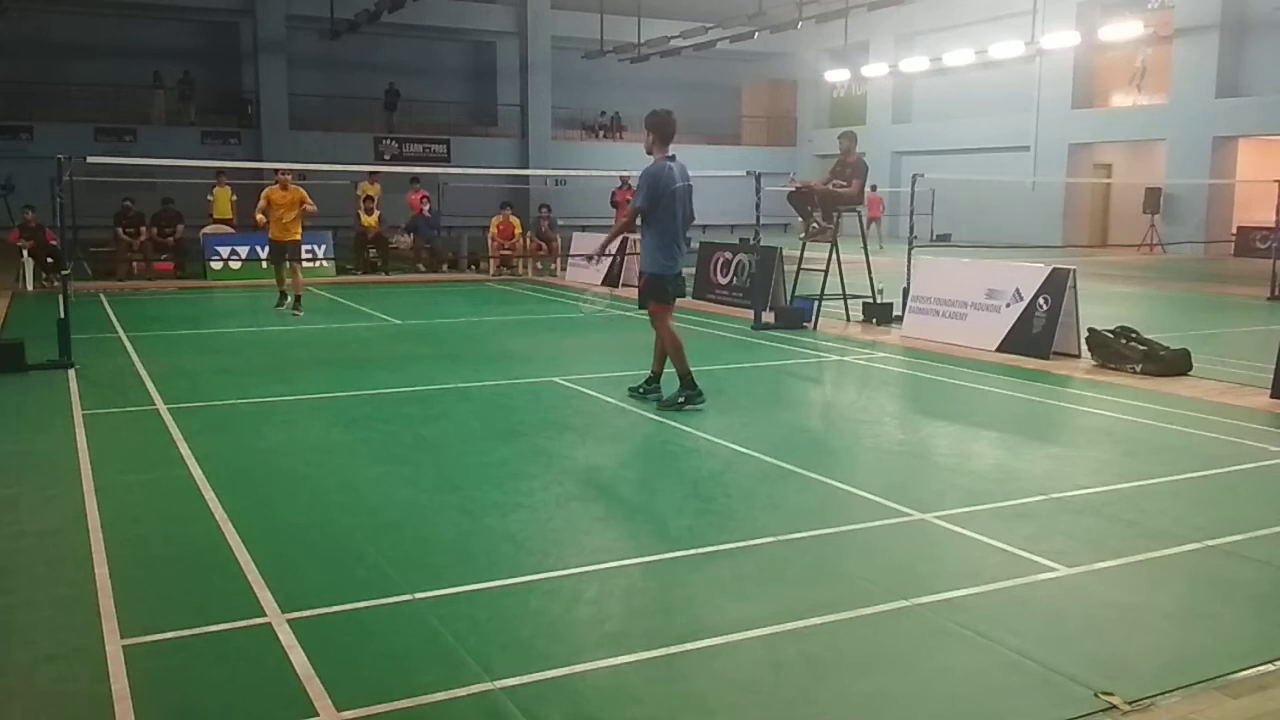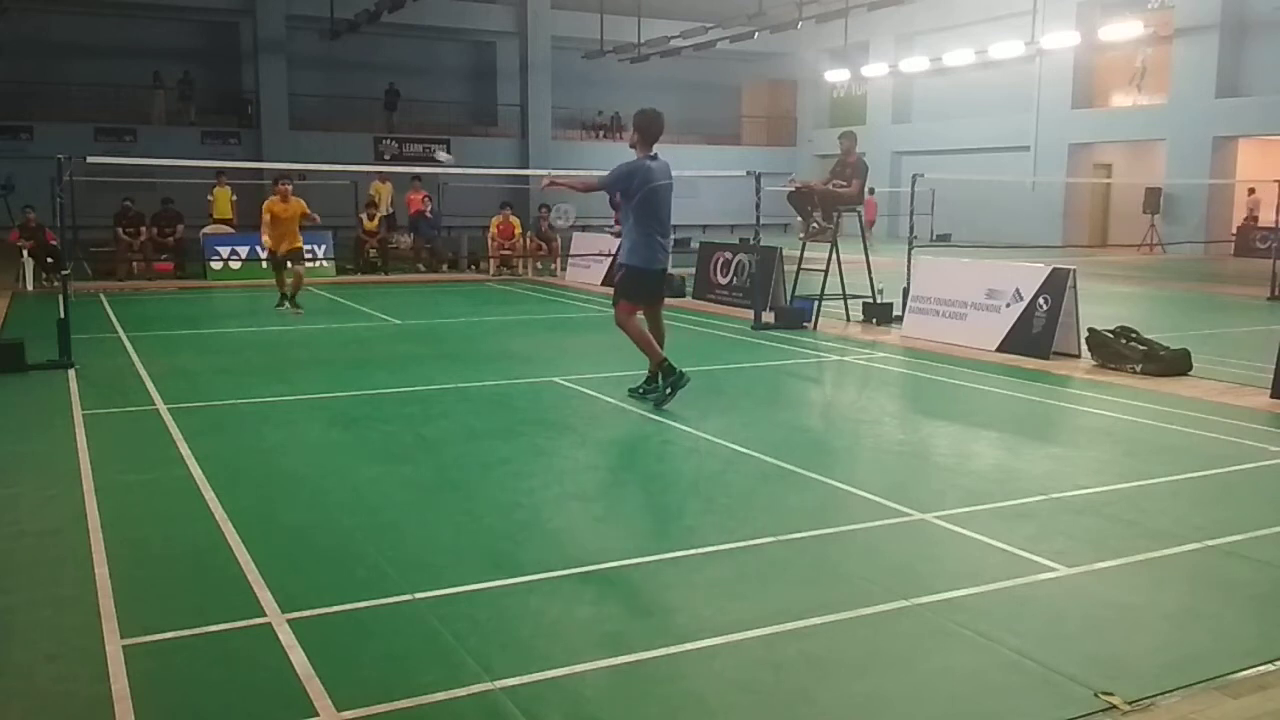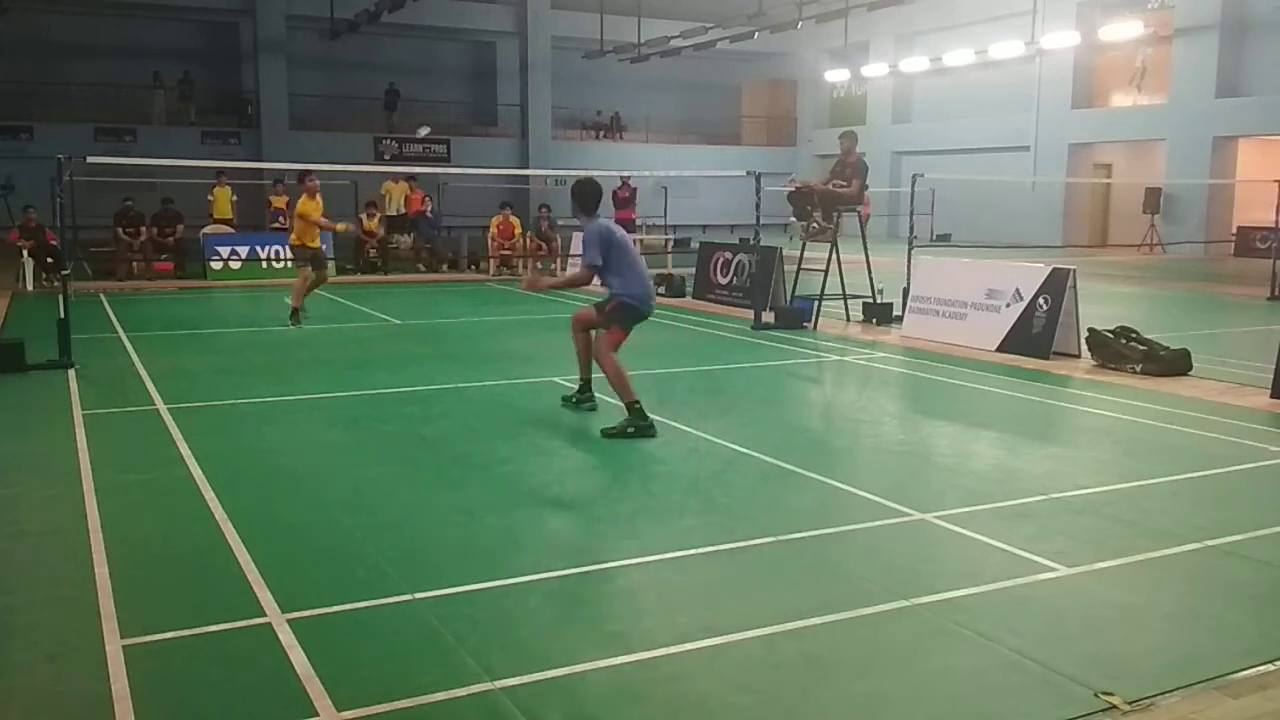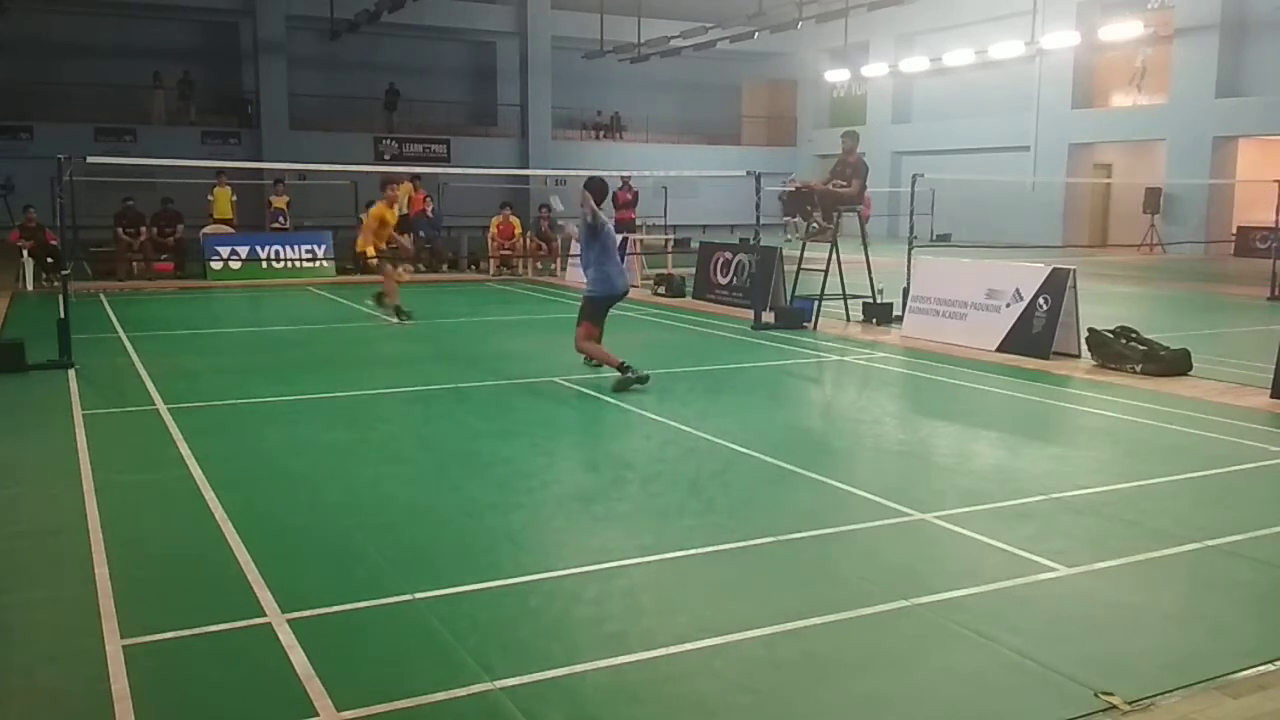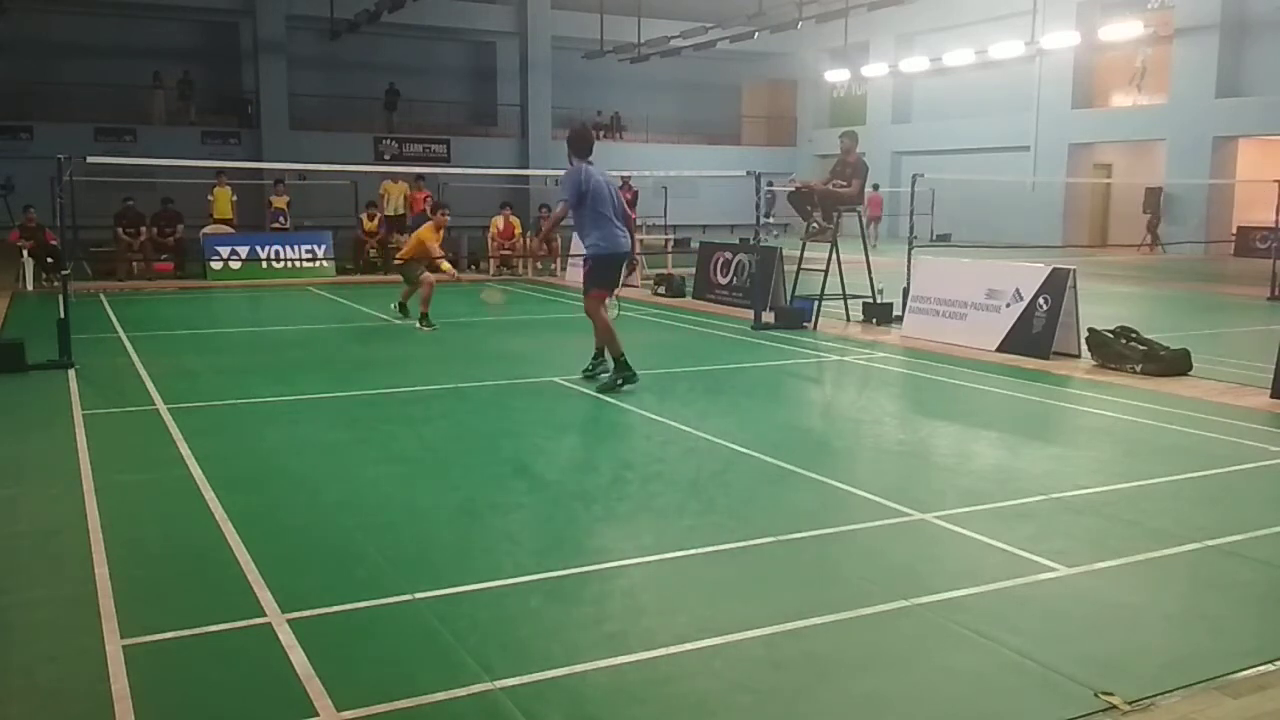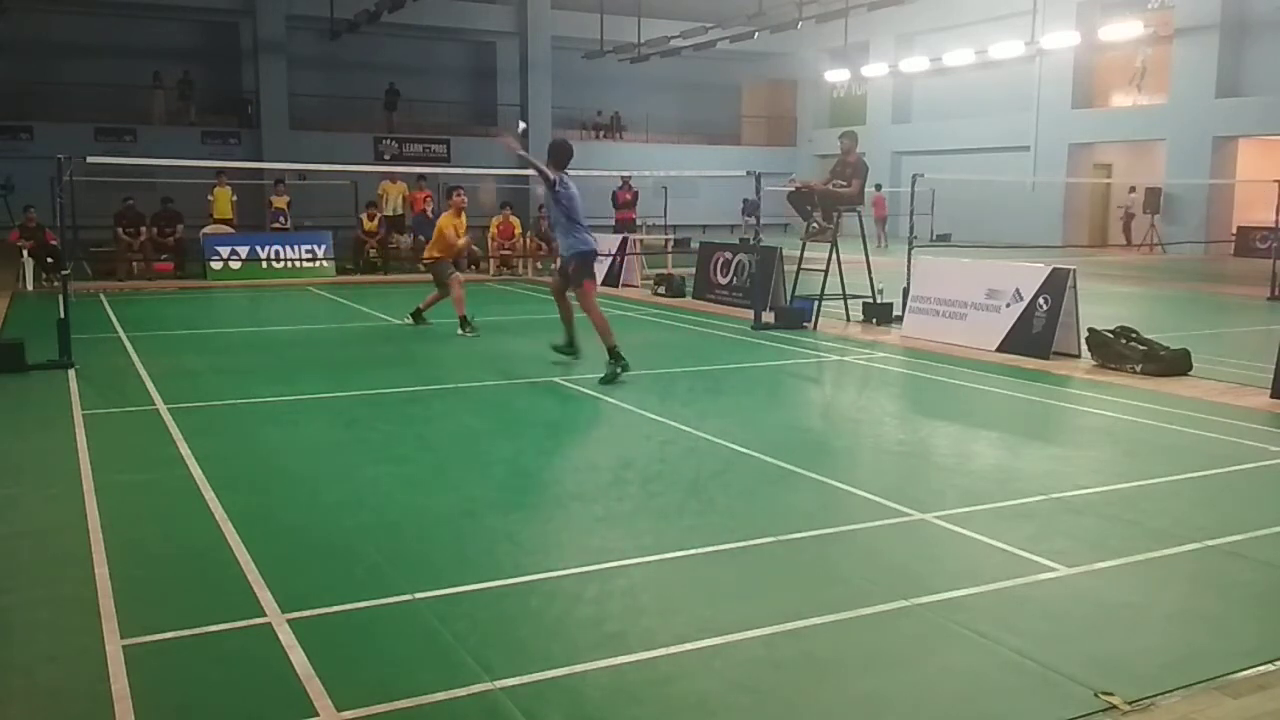
dt=0.7s
person 1, frame 1
left shoulder: (653, 173)
right shoulder: (681, 170)
left elbow: (629, 217)
right elbow: (689, 217)
left wrist: (602, 246)
left hip: (656, 261)
right hip: (674, 259)
left knee: (661, 321)
right knee: (661, 320)
left ankle: (689, 386)
right ankle: (653, 381)
person 1, frame 2
left shoulder: (632, 169)
right shoulder: (664, 168)
left elbow: (591, 186)
left wrist: (555, 181)
left hip: (637, 257)
right hip: (659, 256)
left knee: (625, 317)
right knee: (653, 316)
left ankle: (670, 371)
right ankle: (654, 379)
person 1, frame 3
left shoulder: (594, 230)
right shoulder: (607, 227)
left elbow: (587, 275)
left wrist: (548, 284)
left hip: (631, 297)
right hip: (627, 295)
left knee: (602, 351)
right knee: (580, 321)
left ankle: (638, 419)
right ankle: (585, 392)
person 1, frame 4
left shoulder: (591, 218)
right shoulder: (601, 223)
left elbow: (598, 219)
left wrist: (590, 208)
left hip: (601, 287)
right hip: (619, 285)
left knee: (583, 343)
right knee: (598, 312)
left ankle: (627, 370)
right ankle: (597, 355)
person 1, frame 5
left shoulder: (574, 175)
right shoulder: (600, 176)
left elbow: (561, 212)
right elbow: (627, 216)
left wrist: (540, 240)
right wrist: (632, 254)
left hip: (601, 249)
right hip: (619, 247)
left knee: (595, 308)
right knee: (596, 306)
left ankle: (623, 368)
right ankle: (599, 359)
person 1, frame 6
left shoulder: (557, 180)
right shoulder: (561, 182)
left elbow: (545, 174)
left wrist: (521, 153)
left hip: (579, 250)
right hip: (573, 250)
left knee: (588, 304)
right knee: (557, 290)
left ankle: (616, 358)
right ankle: (570, 342)
